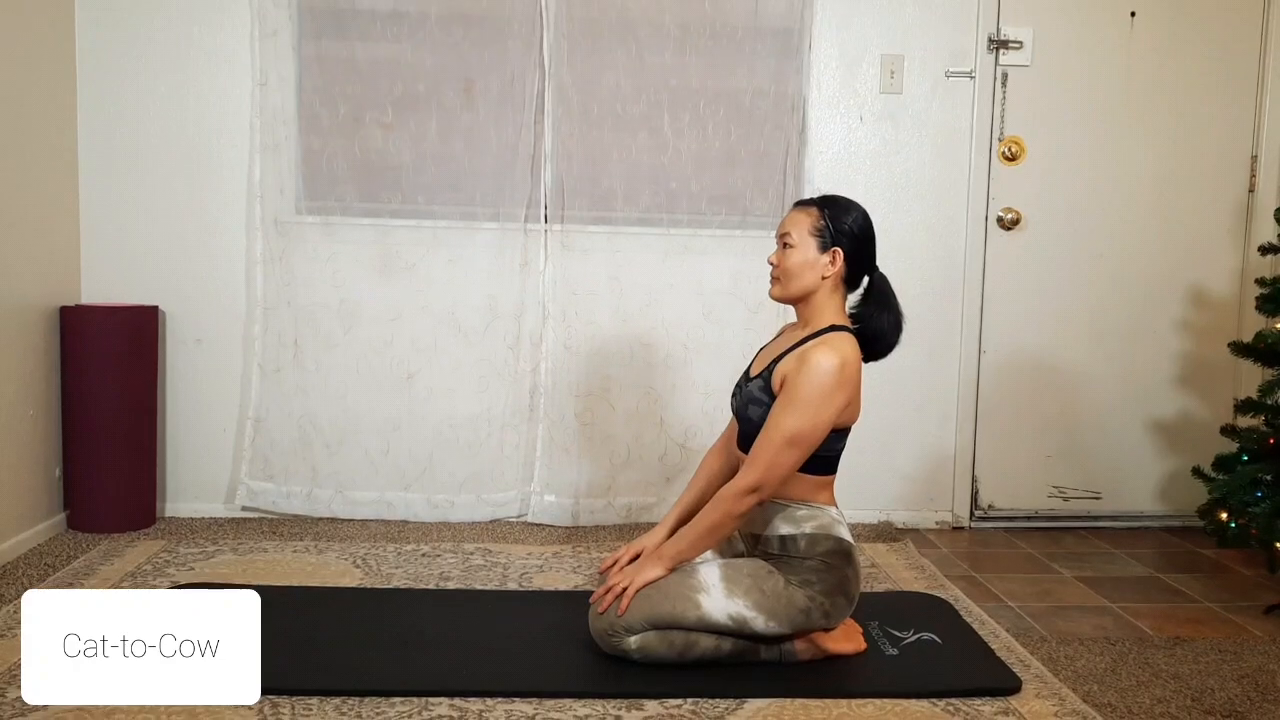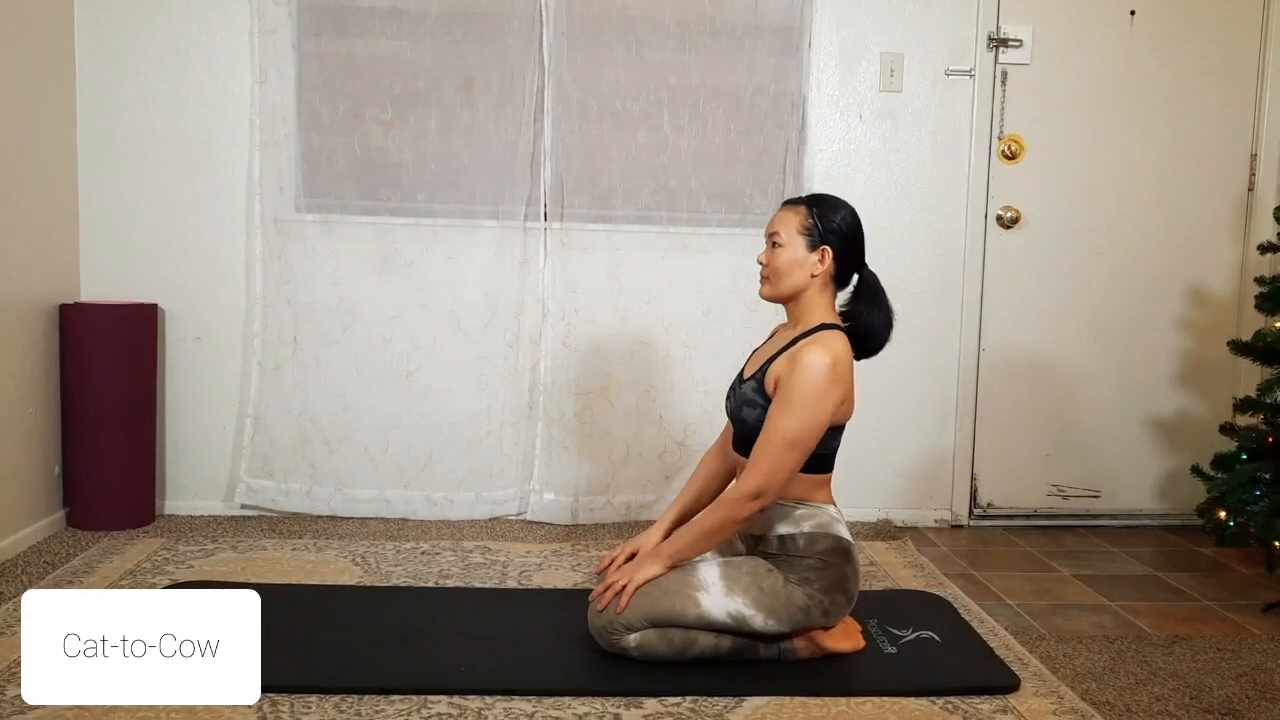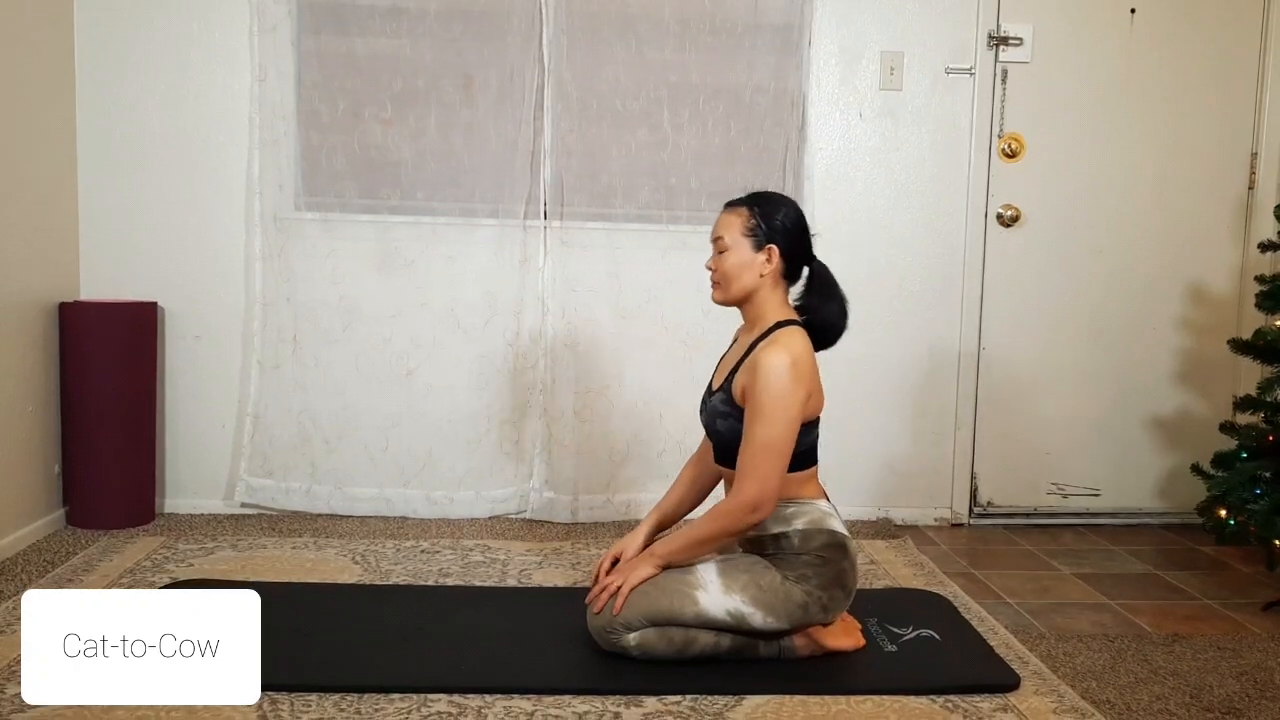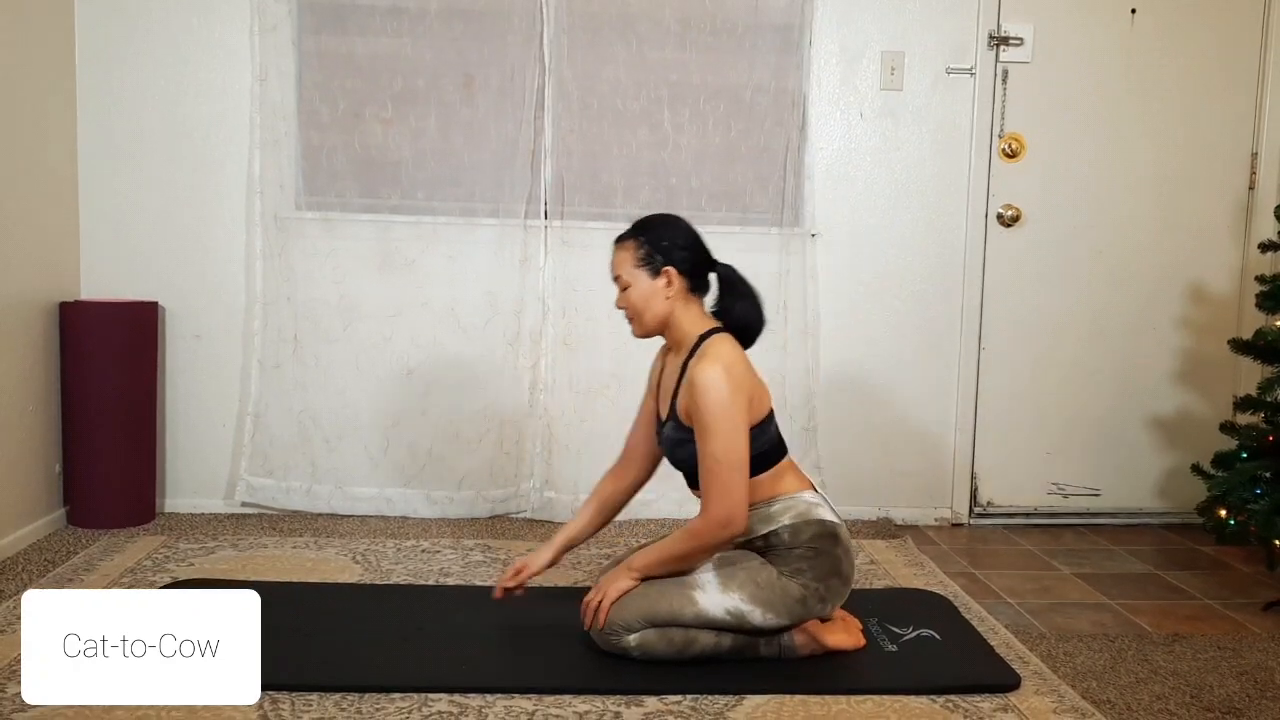
dt=0.4s
person 1, frame 1
left shoulder: (828, 359)
right shoulder: (793, 338)
left elbow: (752, 485)
right elbow: (729, 448)
left wrist: (662, 559)
right wrist: (663, 531)
left hip: (805, 567)
right hip: (758, 538)
left knee: (614, 620)
right knee: (615, 586)
left ankle: (802, 639)
right ankle: (797, 625)
person 1, frame 2
left shoulder: (819, 358)
right shoulder: (786, 338)
left elbow: (755, 490)
right elbow: (727, 449)
left wrist: (662, 557)
right wrist: (660, 529)
left hip: (804, 566)
right hip: (759, 539)
left knee: (613, 617)
right knee: (616, 585)
left ankle: (802, 638)
right ankle: (795, 624)
person 1, frame 3
left shoulder: (779, 358)
right shoulder: (750, 339)
left elbow: (751, 504)
right elbow: (711, 458)
left wrist: (653, 559)
right wrist: (645, 533)
left hip: (802, 564)
right hip: (760, 543)
left knee: (613, 617)
right knee: (613, 586)
left ankle: (800, 636)
right ankle: (793, 620)
person 1, frame 4
left shoulder: (713, 371)
right shoulder: (672, 359)
left elbow: (722, 521)
right elbow: (628, 471)
left wrist: (631, 570)
right wrist: (551, 551)
left hip: (800, 558)
right hip: (758, 543)
left knee: (615, 622)
right knee: (616, 590)
left ankle: (794, 635)
right ankle: (784, 613)
